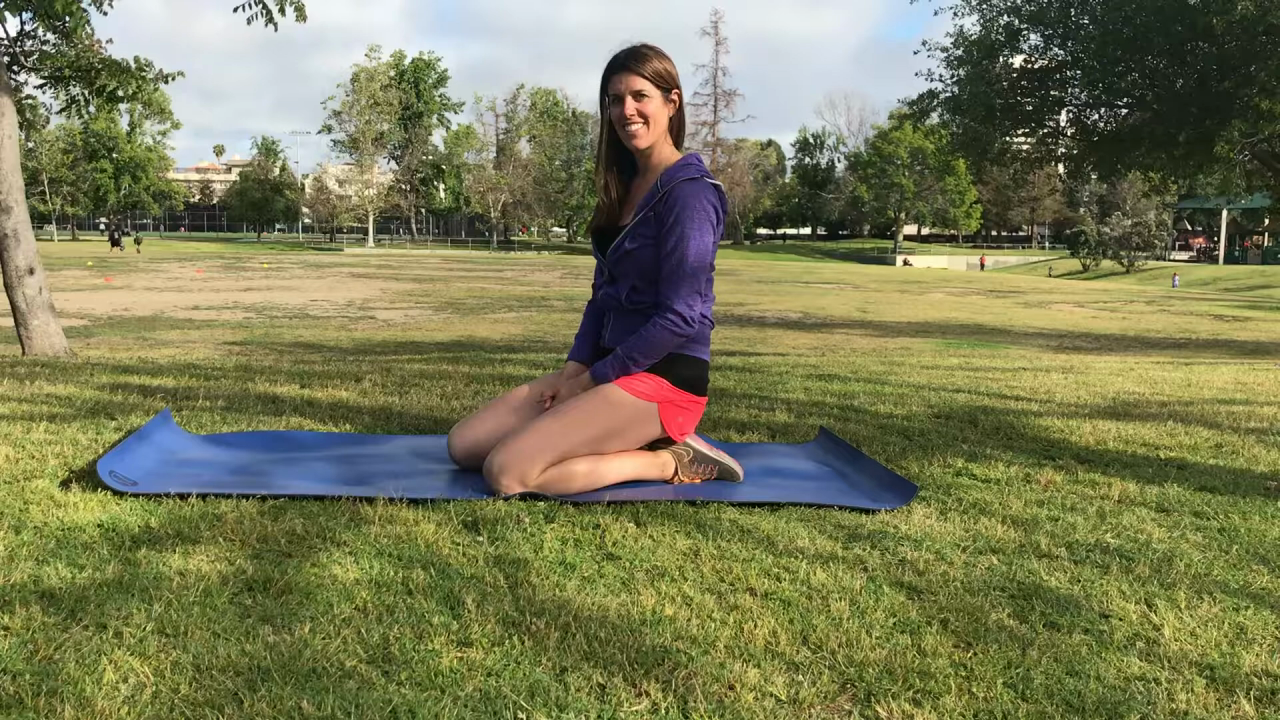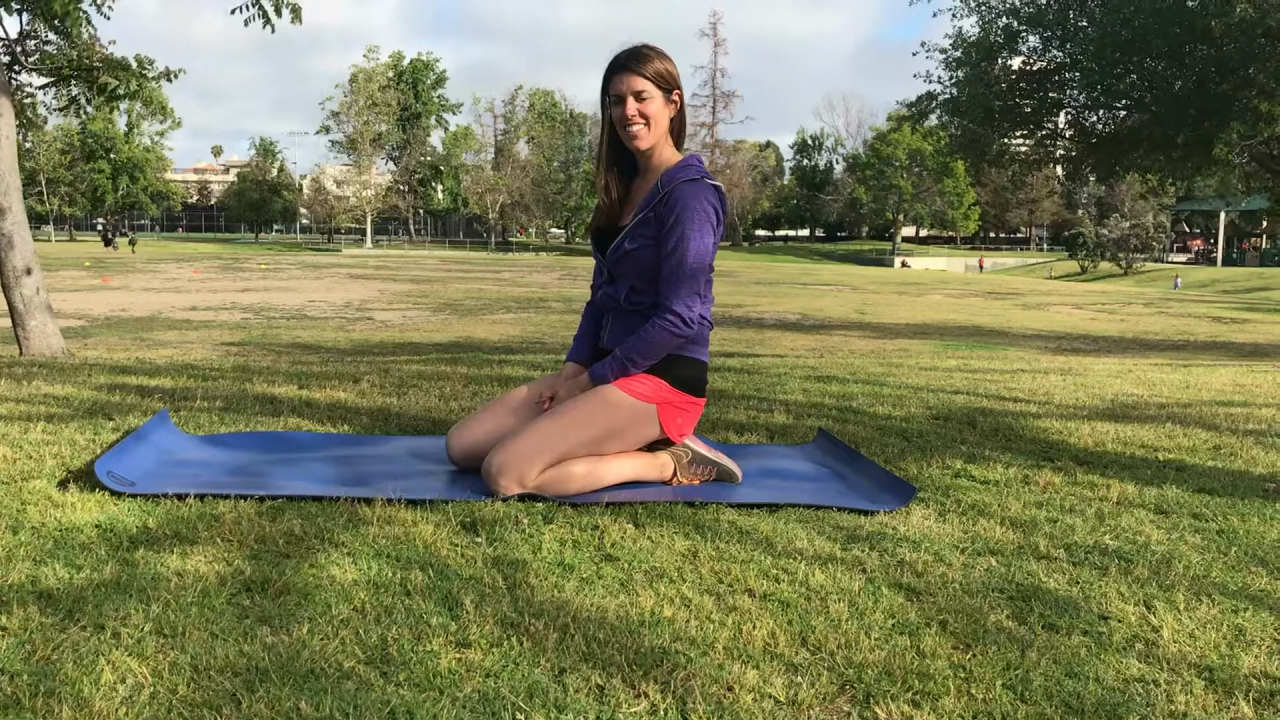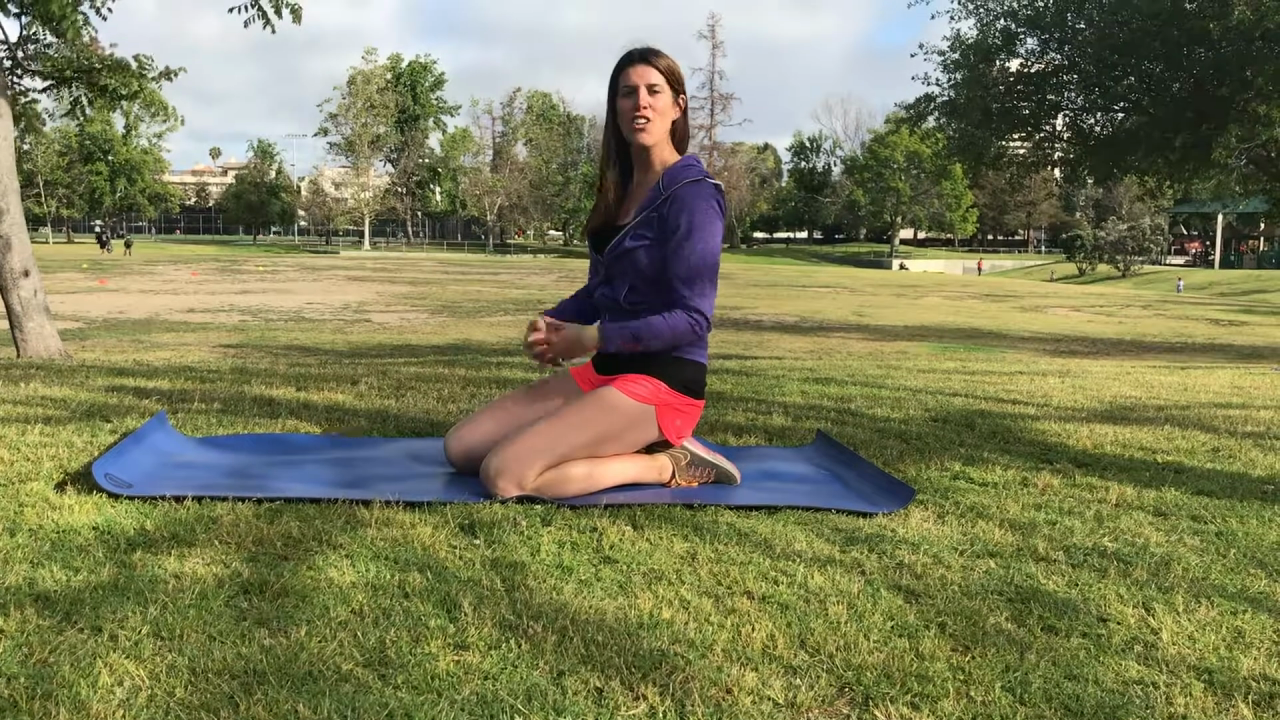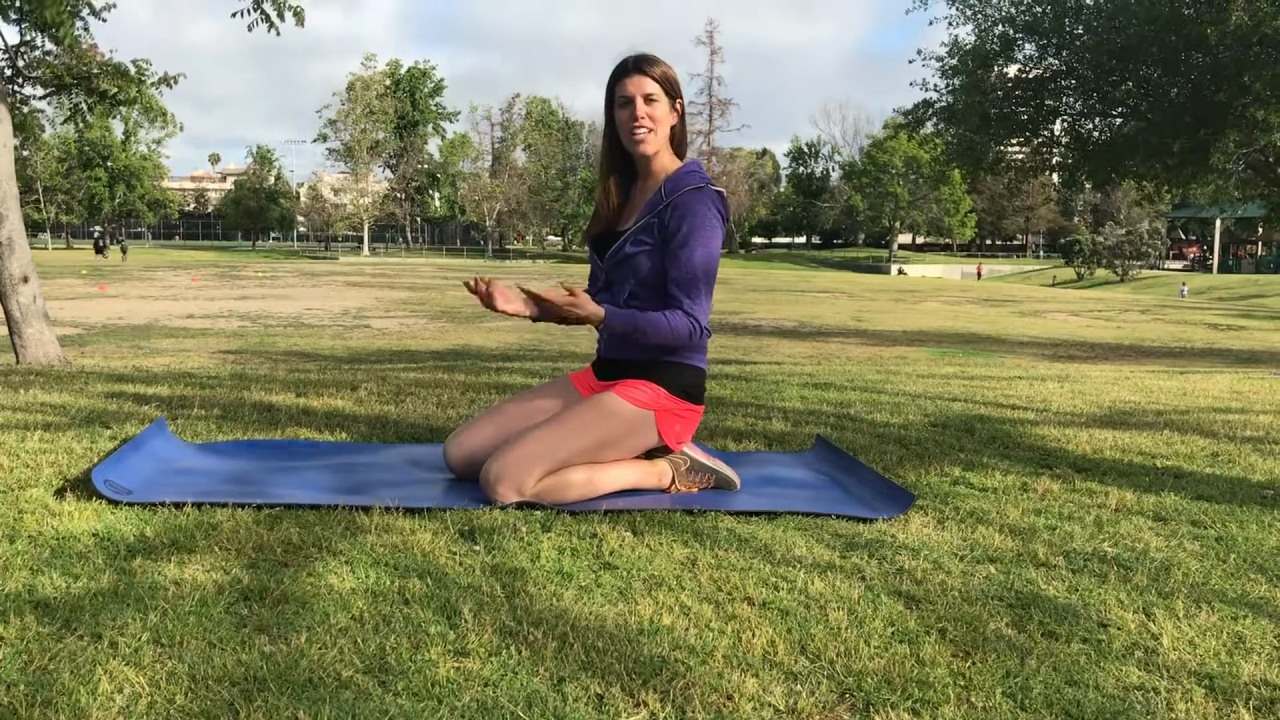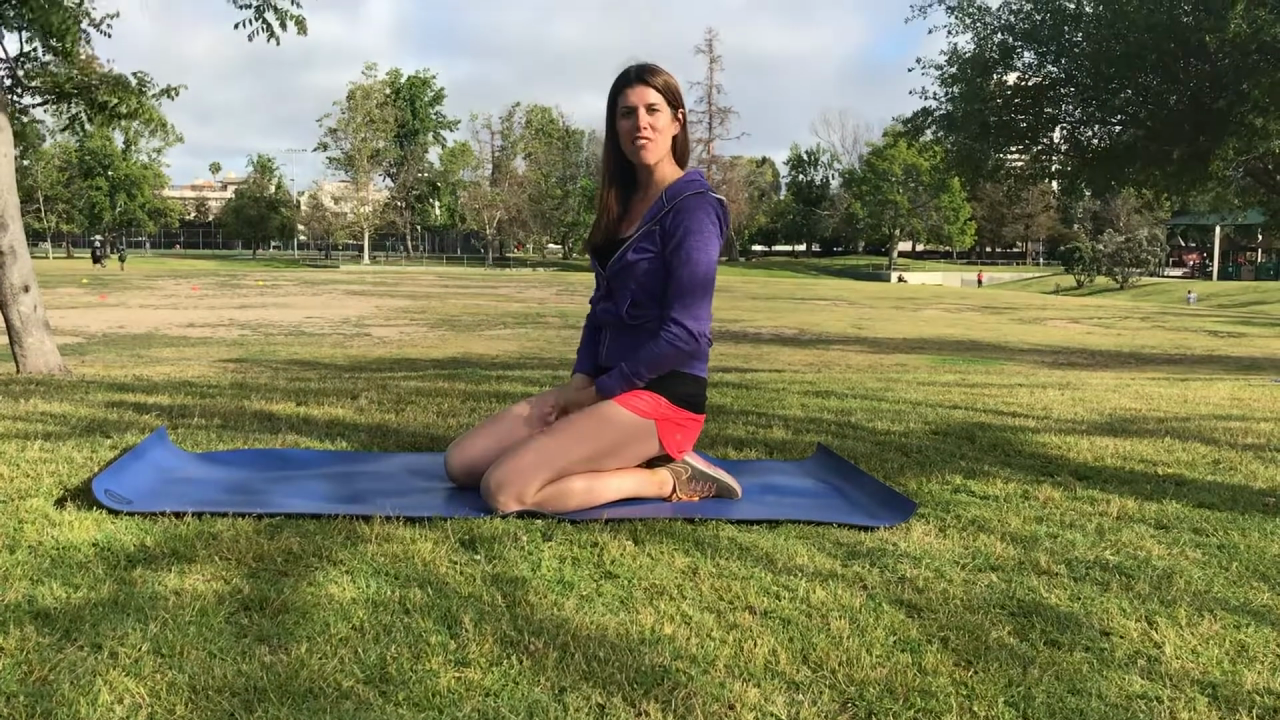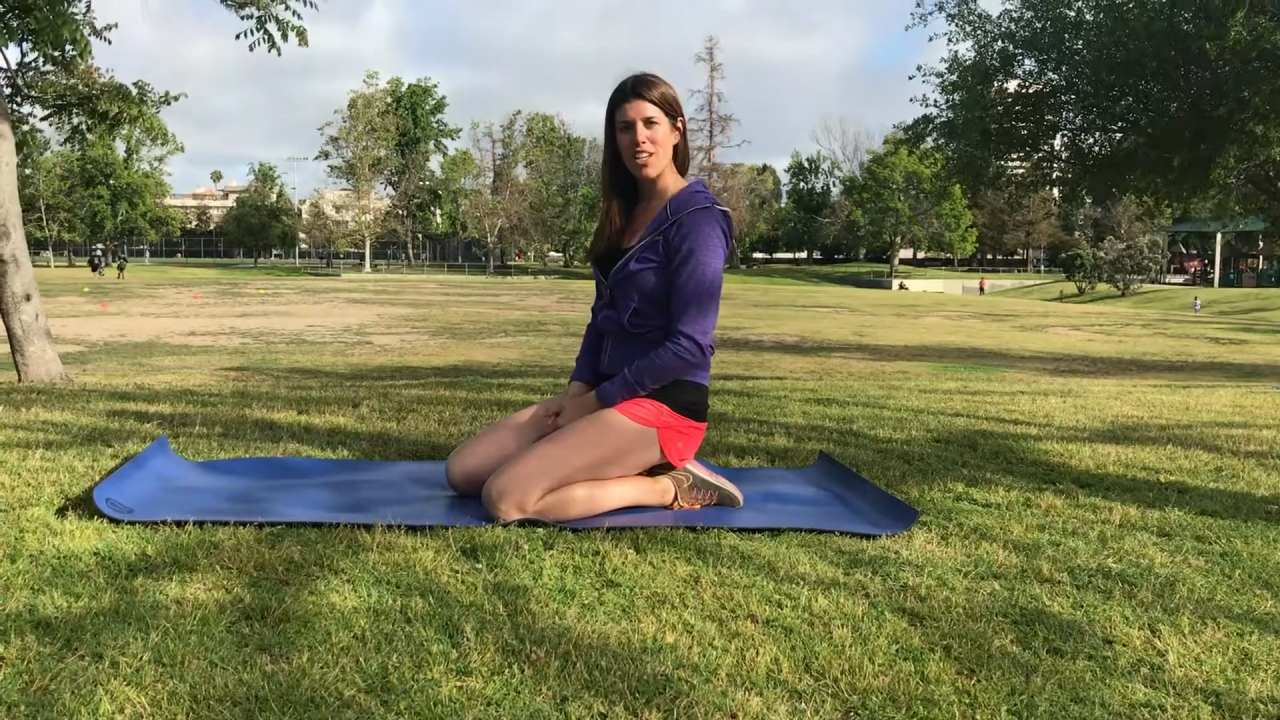
dt=0.3s
person 1, frame 1
left shoulder: (688, 192)
right shoulder: (624, 186)
left elbow: (680, 317)
left wrist: (592, 379)
right wrist: (575, 366)
left hip: (664, 378)
right hip: (609, 366)
left knee: (507, 471)
right knee: (464, 444)
left ankle: (669, 462)
right ankle: (641, 442)
person 1, frame 2
left shoulder: (689, 194)
right shoulder: (623, 188)
left elbow: (680, 319)
left wrist: (590, 382)
right wrist: (574, 369)
left hip: (664, 379)
right hip: (611, 368)
left knee: (505, 473)
right knee: (462, 446)
left ankle: (668, 463)
right ankle: (640, 444)
person 1, frame 3
left shoulder: (691, 193)
right shoulder: (620, 187)
left elbow: (693, 317)
left wrist: (594, 339)
right wrist: (555, 325)
left hip: (662, 381)
right hip: (608, 368)
left knee: (503, 474)
right knee: (461, 446)
left ankle: (666, 465)
right ankle: (637, 445)
person 1, frame 4
left shoulder: (692, 201)
right shoulder: (620, 193)
left elbow: (689, 322)
left wrist: (597, 316)
right wrist: (530, 304)
left hip: (663, 386)
right hip: (606, 373)
left knee: (502, 480)
right knee: (460, 452)
left ankle: (666, 471)
right ankle: (639, 451)
person 1, frame 5
left shoulder: (693, 209)
right shoulder: (622, 202)
left elbow: (686, 333)
left wrist: (597, 391)
right wrist: (580, 381)
left hip: (662, 396)
right hip: (607, 386)
left knee: (504, 489)
right knee: (462, 462)
left ankle: (668, 478)
right ankle: (641, 459)
person 1, frame 6
left shoulder: (697, 220)
right shoulder: (623, 212)
left elbow: (690, 345)
left wrist: (596, 400)
right wrist: (576, 389)
left hip: (664, 404)
right hip: (610, 391)
left knee: (506, 497)
right knee: (462, 470)
left ankle: (669, 486)
right ankle: (642, 467)
